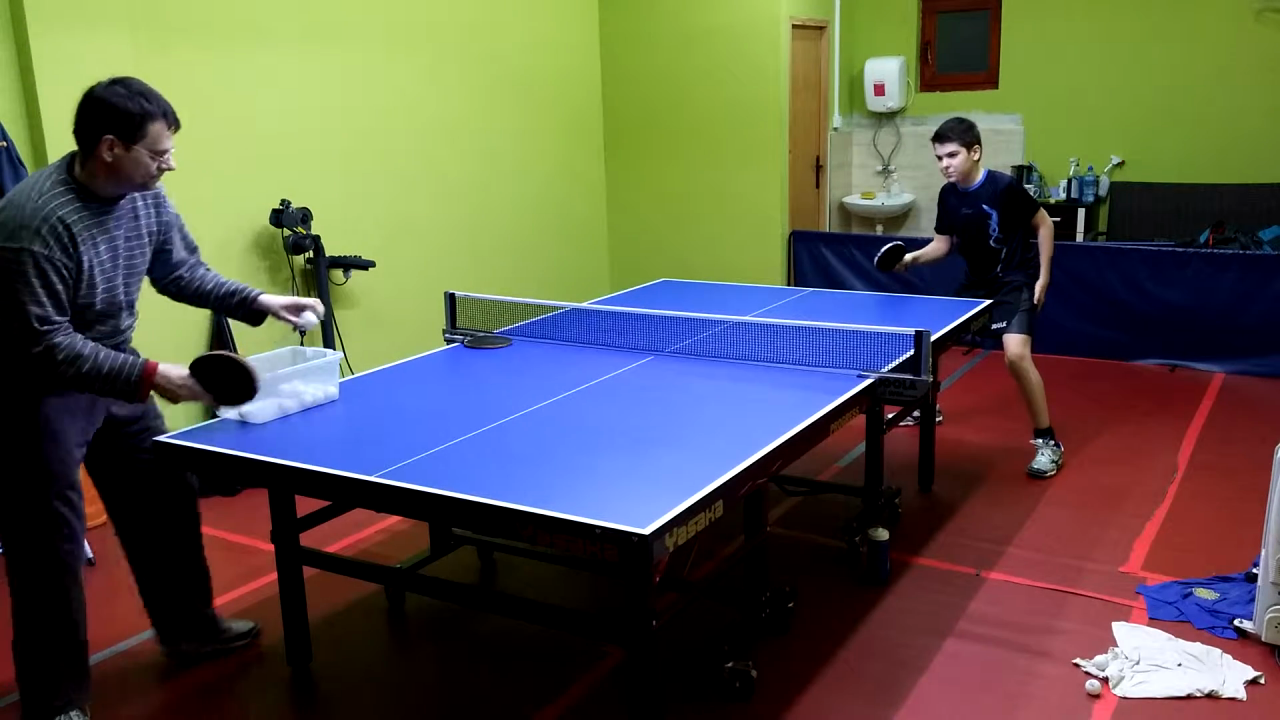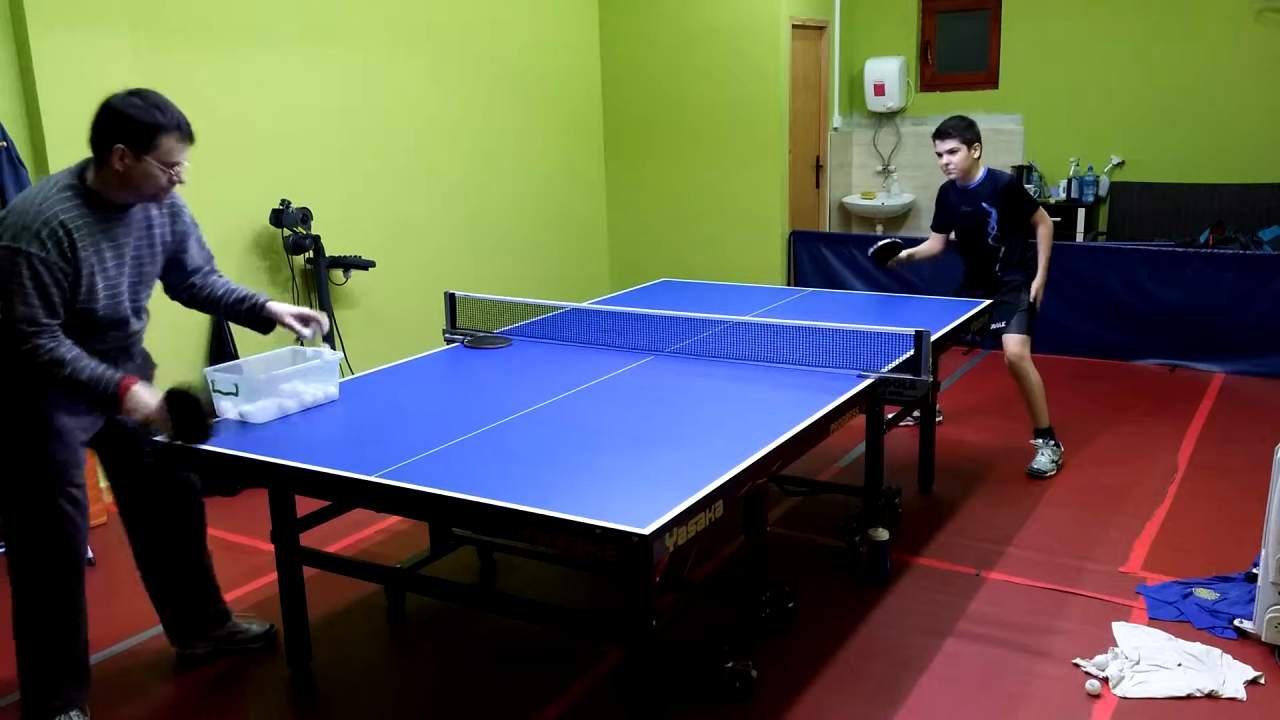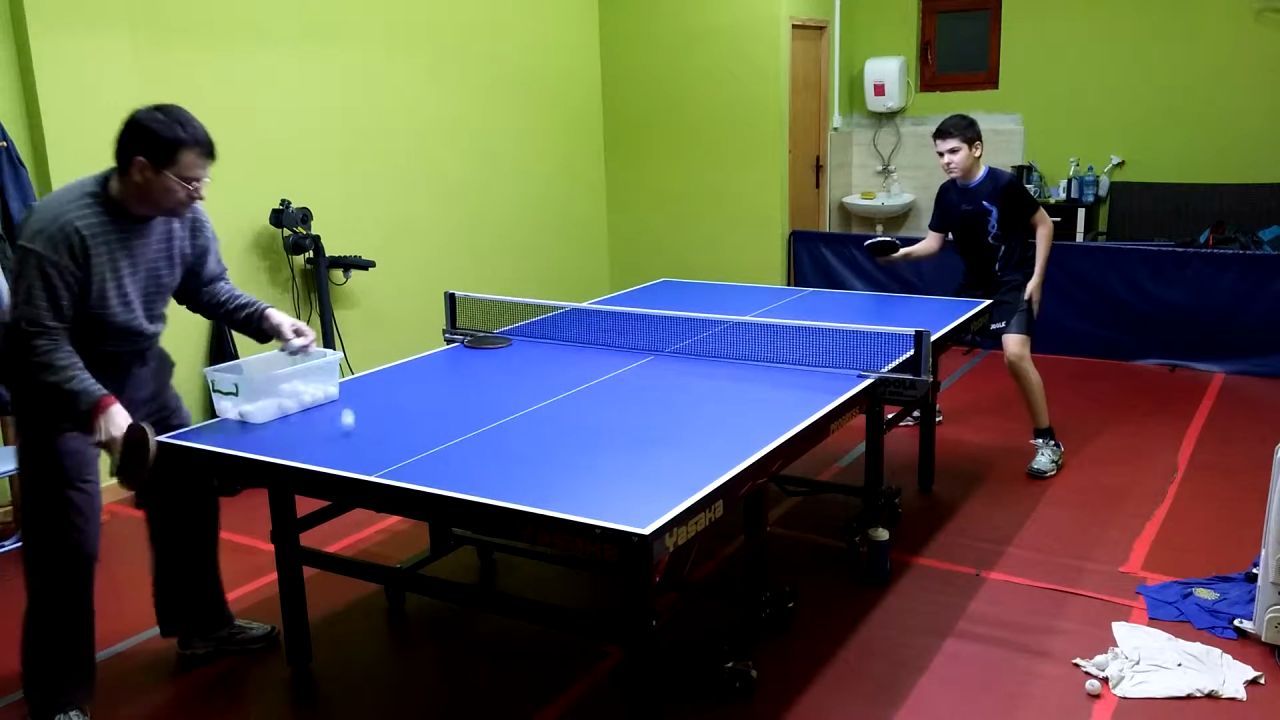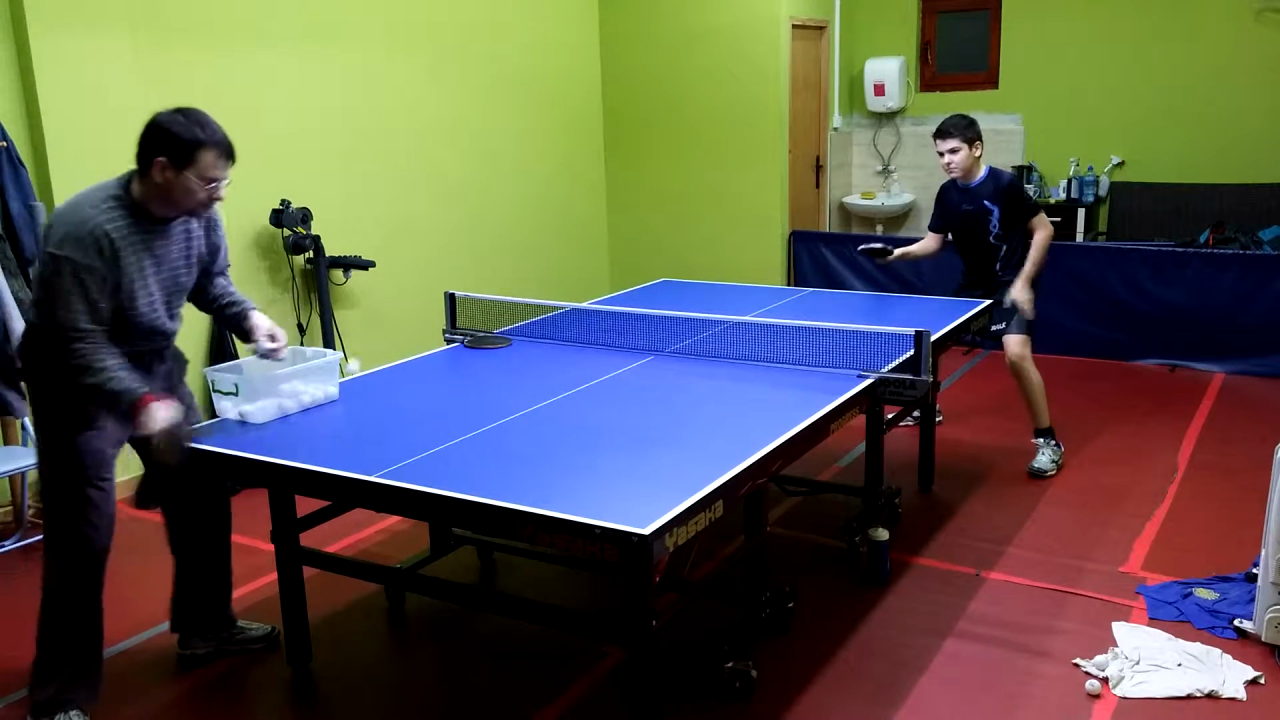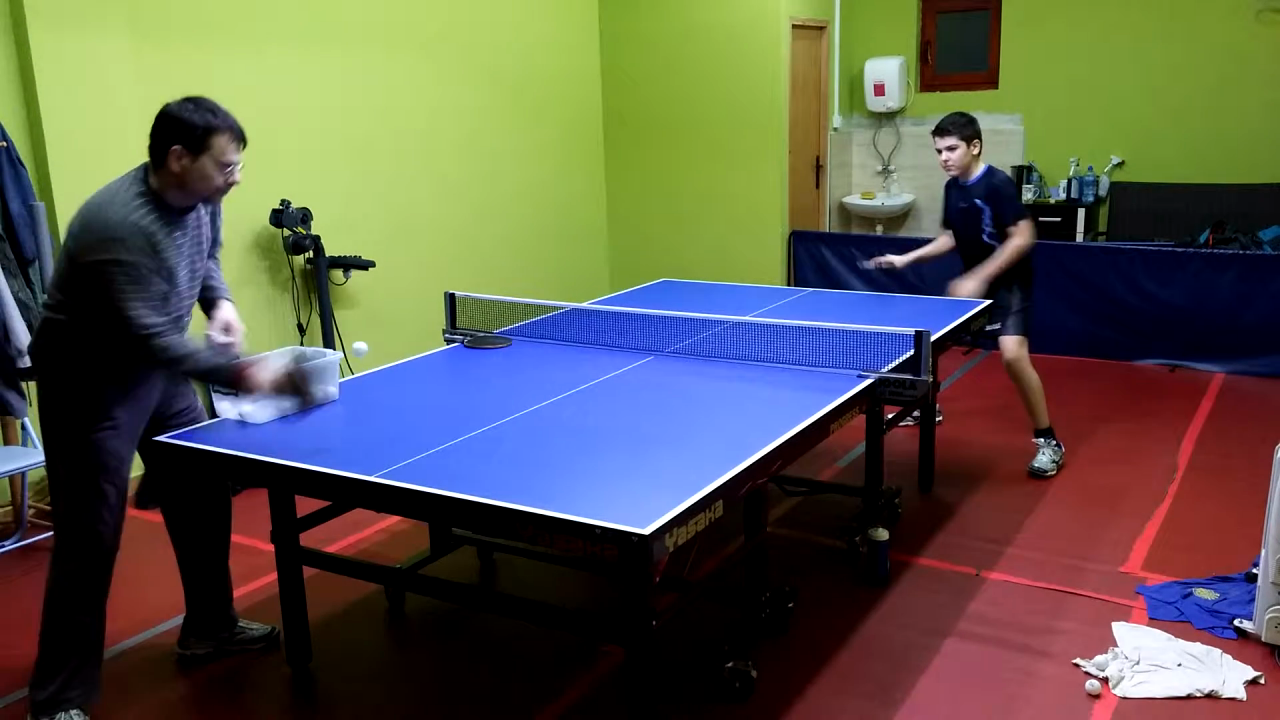
dt=0.1s
person 1, frame 1
left shoulder: (145, 198)
left elbow: (179, 271)
left wrist: (257, 303)
right wrist: (147, 376)
left hip: (114, 370)
left knee: (166, 501)
left ankle: (188, 627)
person 1, frame 2
left shoulder: (161, 206)
left elbow: (195, 278)
left wrist: (266, 310)
right wrist: (122, 393)
left hip: (123, 370)
left knee: (173, 500)
right knee: (53, 547)
left ankle: (198, 625)
person 1, frame 3
left shoulder: (185, 218)
right shoulder: (61, 229)
left elbow: (208, 286)
left wrist: (264, 317)
right wrist: (96, 408)
left hip: (139, 370)
right hip: (61, 389)
left knee: (189, 495)
right knee: (66, 543)
left ankle: (201, 625)
person 1, frame 4
left shoulder: (199, 216)
right shoulder: (86, 229)
left elbow: (209, 281)
right elbow: (78, 344)
left wrist: (248, 318)
right wrist: (142, 406)
left hip: (155, 368)
right hip: (79, 385)
left knee: (203, 493)
right knee: (82, 540)
left ankle: (204, 625)
person 1, frame 5
left shoulder: (202, 202)
right shoulder: (119, 225)
right elbow: (150, 337)
left wrist: (220, 305)
right wrist: (241, 372)
left hip: (158, 370)
right hip: (87, 380)
left knee: (204, 492)
right knee: (91, 537)
left ankle: (209, 624)
person 2, frame 1
left shoulder: (1005, 187)
right shoulder: (948, 195)
left elbow: (1044, 225)
right elbow: (943, 243)
left wrist: (1043, 277)
right wrist: (913, 257)
left hip: (1015, 282)
right hip: (976, 283)
left knee: (1016, 354)
left ankle: (1048, 441)
person 2, frame 2
left shoulder: (1004, 185)
right shoulder: (947, 193)
left elbow: (1043, 224)
right elbow: (938, 242)
left wrist: (1040, 275)
right wrist: (909, 254)
left hip: (1014, 281)
right hip: (974, 283)
left knee: (1015, 354)
left ankle: (1047, 441)
person 2, frame 3
left shoulder: (1004, 184)
right shoulder: (947, 192)
left elbow: (1044, 225)
right elbow: (934, 241)
left wrist: (1037, 277)
right wrist: (904, 252)
left hip: (1013, 282)
right hip: (974, 283)
left knee: (1015, 355)
left ankle: (1047, 442)
person 2, frame 4
left shoulder: (1004, 184)
right shoulder: (947, 192)
left elbow: (1043, 230)
right elbow: (933, 241)
left wrist: (1024, 281)
right wrist: (900, 253)
left hip: (1010, 283)
right hip: (973, 283)
left knee: (1017, 355)
left ankle: (1048, 441)
person 2, frame 5
left shoulder: (999, 183)
right shoulder: (954, 187)
left elbow: (1023, 239)
right elbow: (950, 240)
left wrist: (979, 277)
right wrist: (906, 259)
left hip: (1006, 282)
right hip: (970, 281)
left knee: (1012, 356)
left ankle: (1049, 442)
